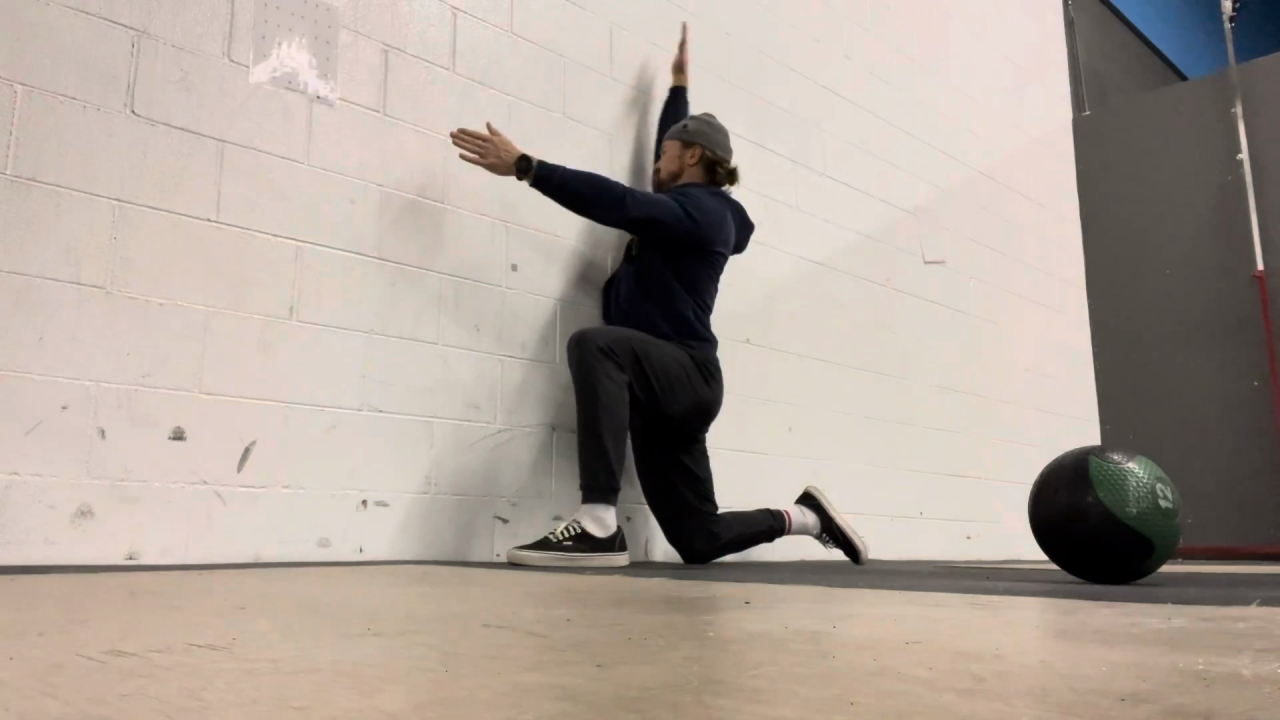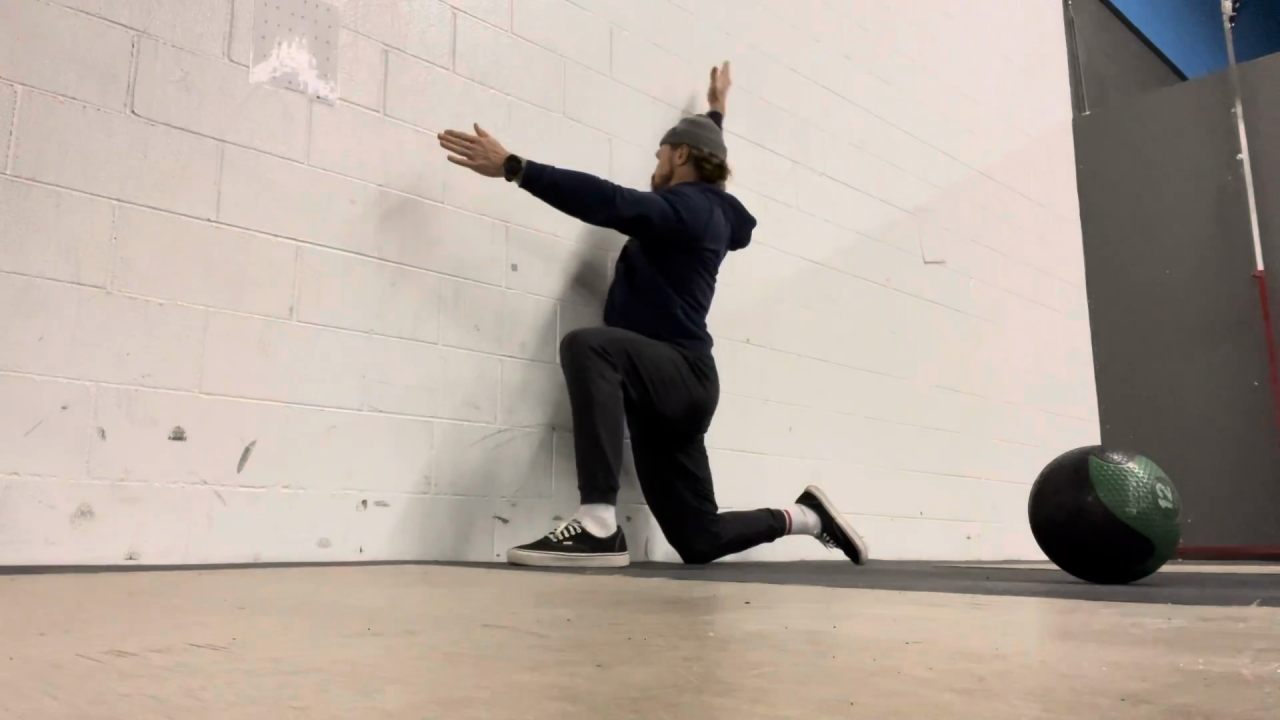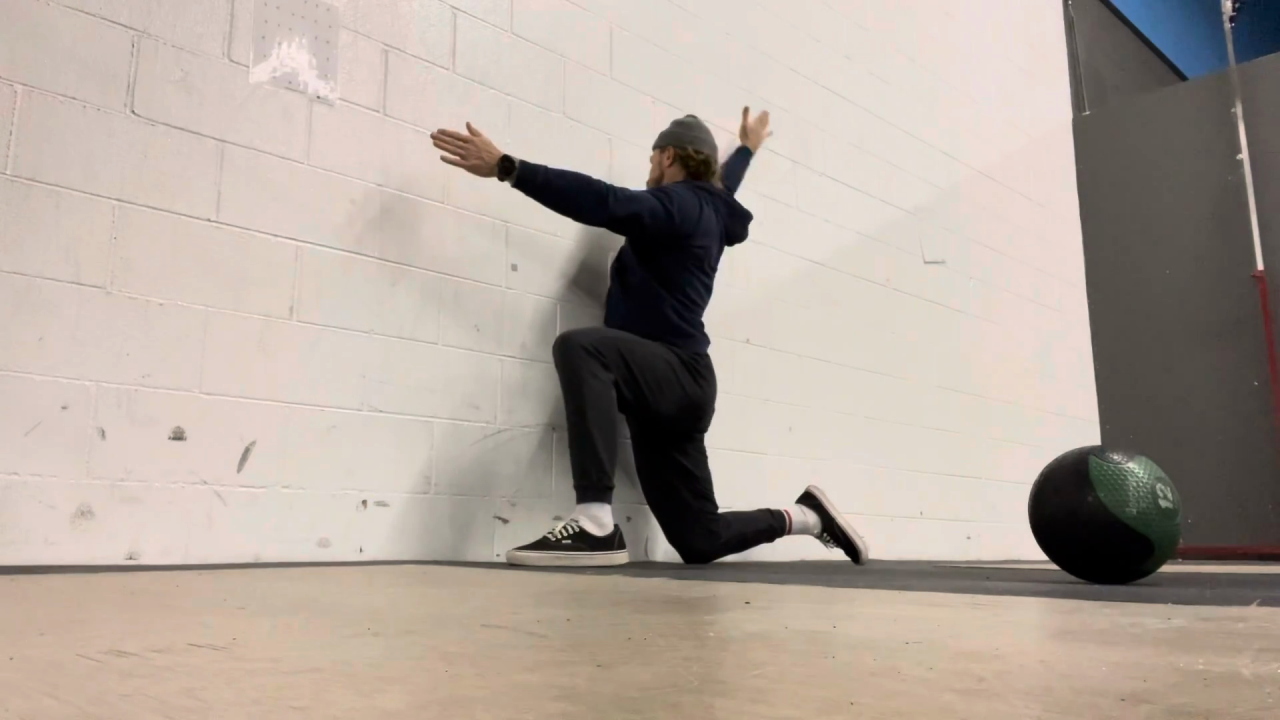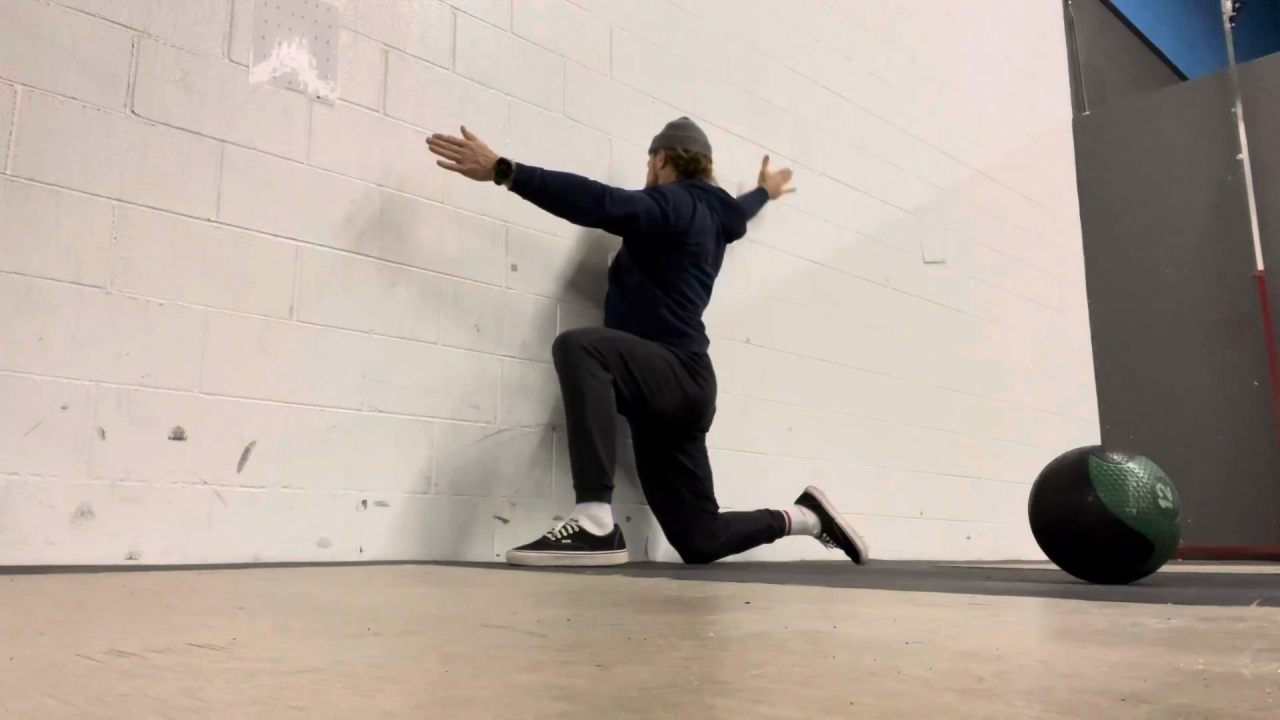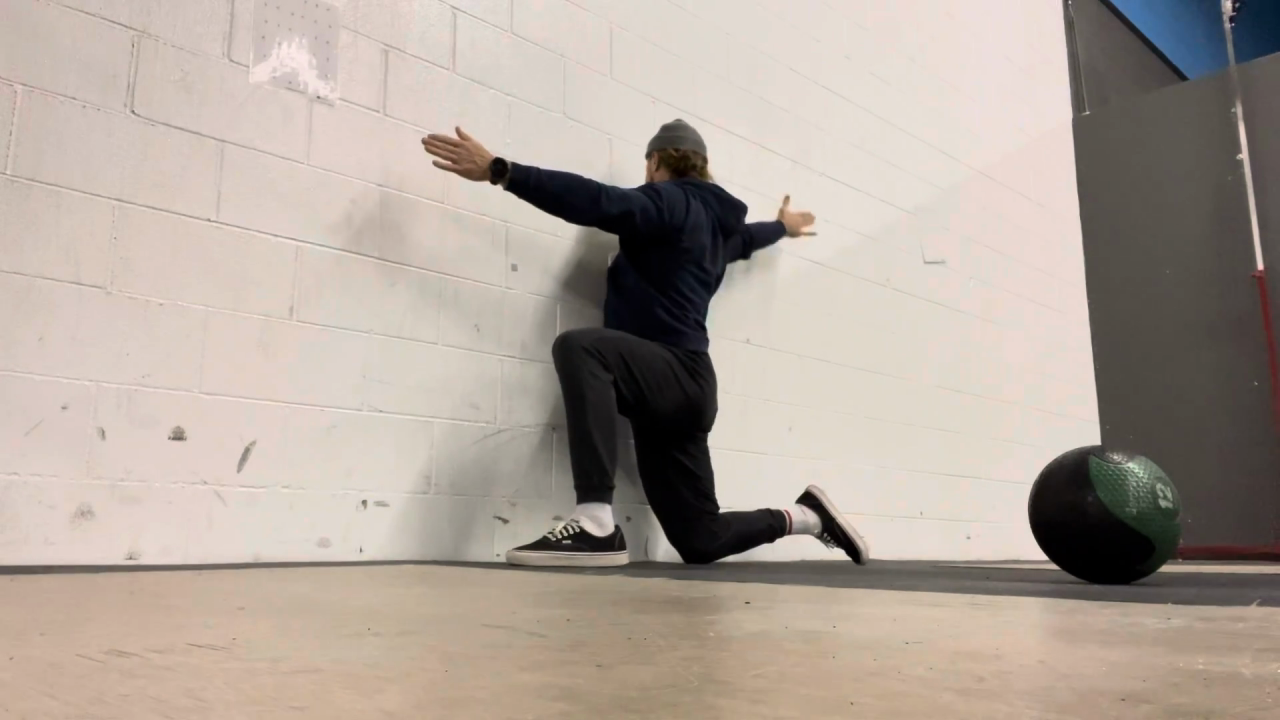
dt=0.2s
person 1, frame 1
left shoulder: (700, 209)
right shoulder: (697, 206)
left elbow: (618, 203)
right elbow: (682, 136)
left wrist: (522, 165)
right wrist: (678, 86)
left hip: (685, 377)
right hip: (670, 388)
right knee: (699, 540)
left ankle: (599, 526)
right ankle: (806, 517)
person 1, frame 2
left shoulder: (690, 208)
right shoulder: (705, 207)
left elbow: (607, 202)
right elbow: (709, 164)
left wrist: (511, 166)
right wrist: (715, 114)
left hip: (680, 377)
right hip: (673, 388)
right knee: (698, 540)
left ankle: (597, 526)
right ankle: (806, 516)
person 1, frame 3
left shoulder: (680, 206)
right shoulder: (706, 212)
left elbow: (601, 202)
right elbow: (723, 188)
left wrist: (505, 166)
right wrist: (746, 151)
left hip: (677, 377)
right hip: (674, 386)
right knee: (699, 540)
left ankle: (595, 526)
right ankle: (806, 516)
person 1, frame 4
left shoulder: (675, 204)
right shoulder: (709, 216)
left elbow: (598, 203)
right elbow: (737, 212)
left wrist: (502, 170)
right wrist: (763, 193)
left hip: (677, 377)
right hip: (677, 386)
right knee: (699, 540)
left ankle: (594, 526)
right ankle: (804, 516)
person 1, frame 5
left shoulder: (670, 202)
right shoulder: (712, 220)
left elbow: (594, 202)
right elbow: (746, 238)
left wrist: (497, 169)
right wrist: (784, 225)
left hip: (675, 376)
right hip: (680, 385)
right knee: (699, 541)
left ankle: (595, 526)
right ankle: (806, 517)
